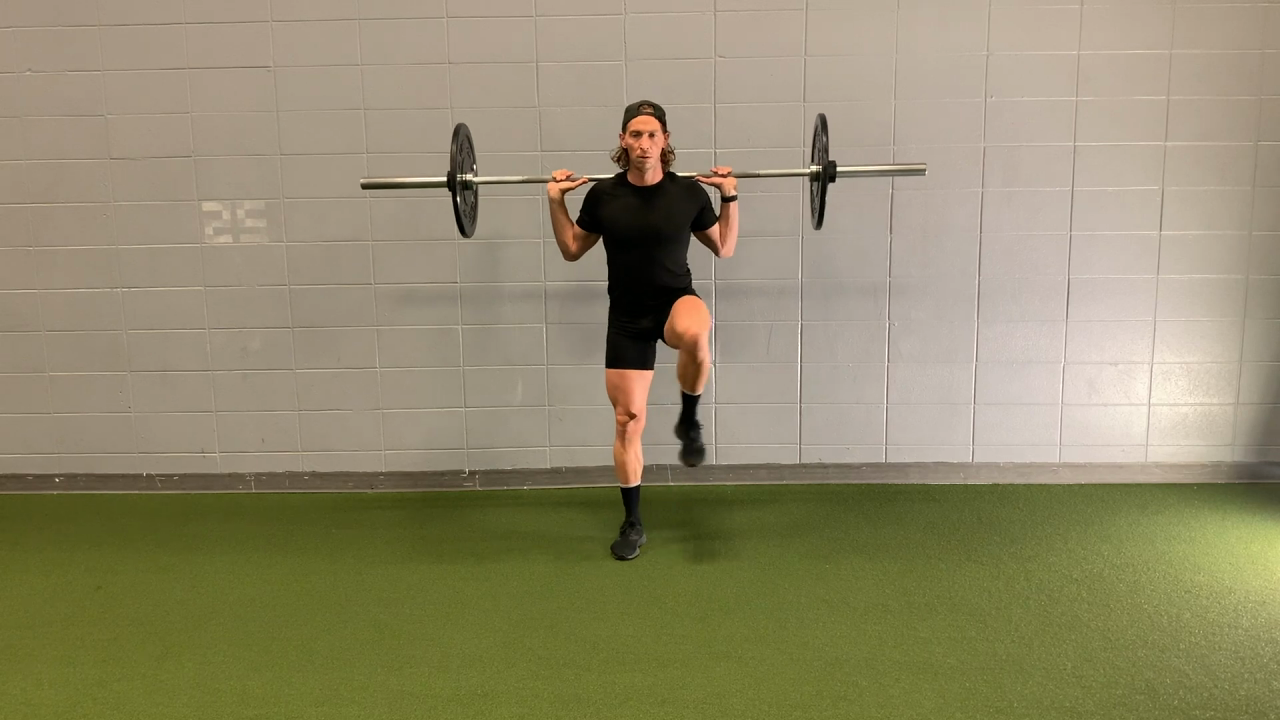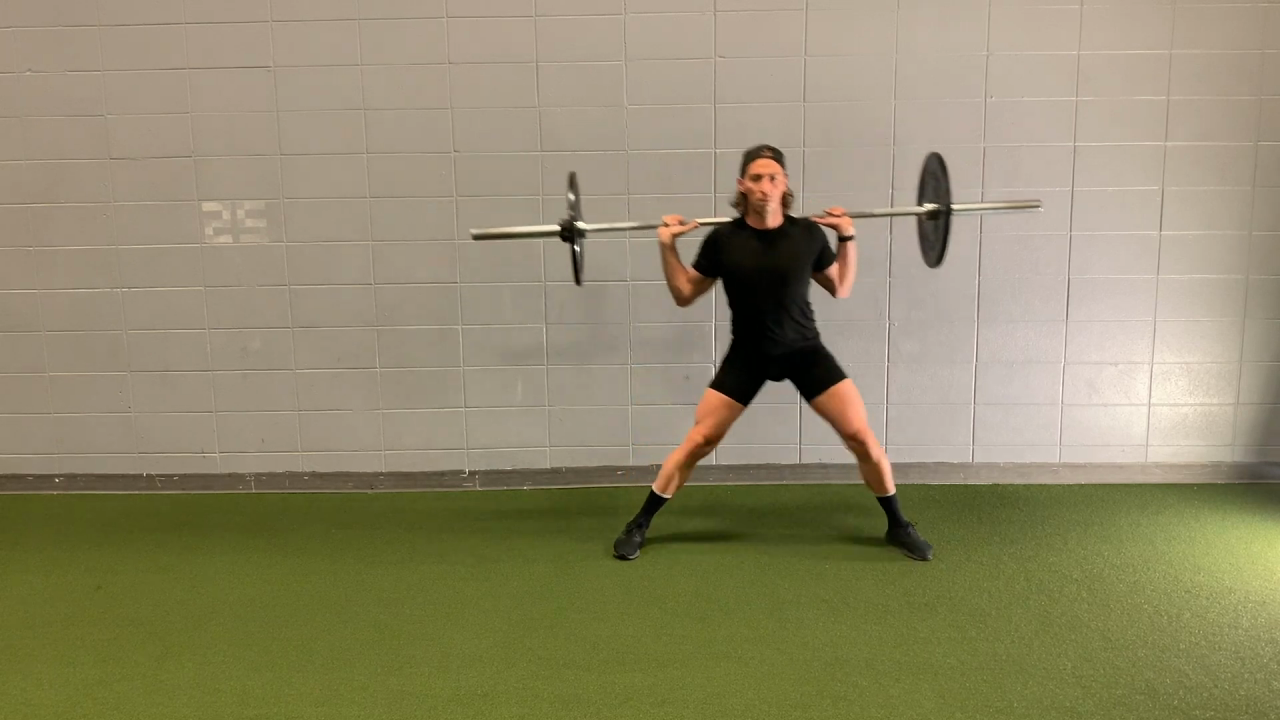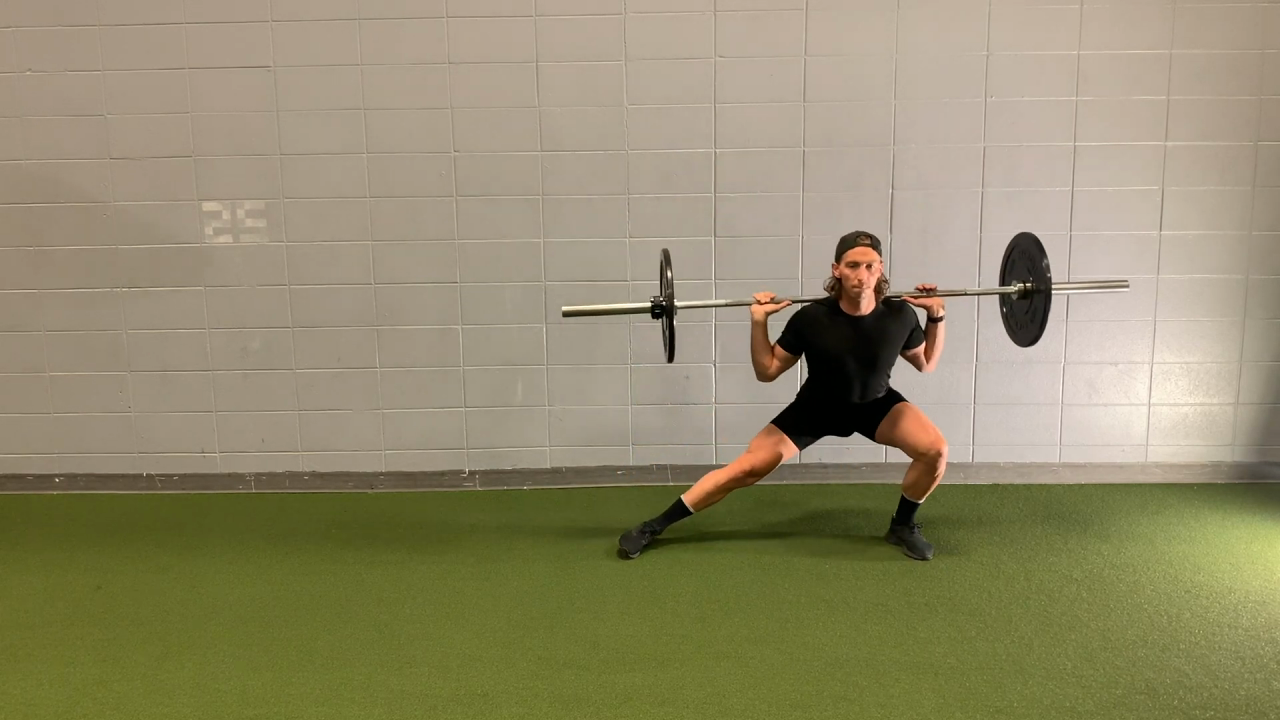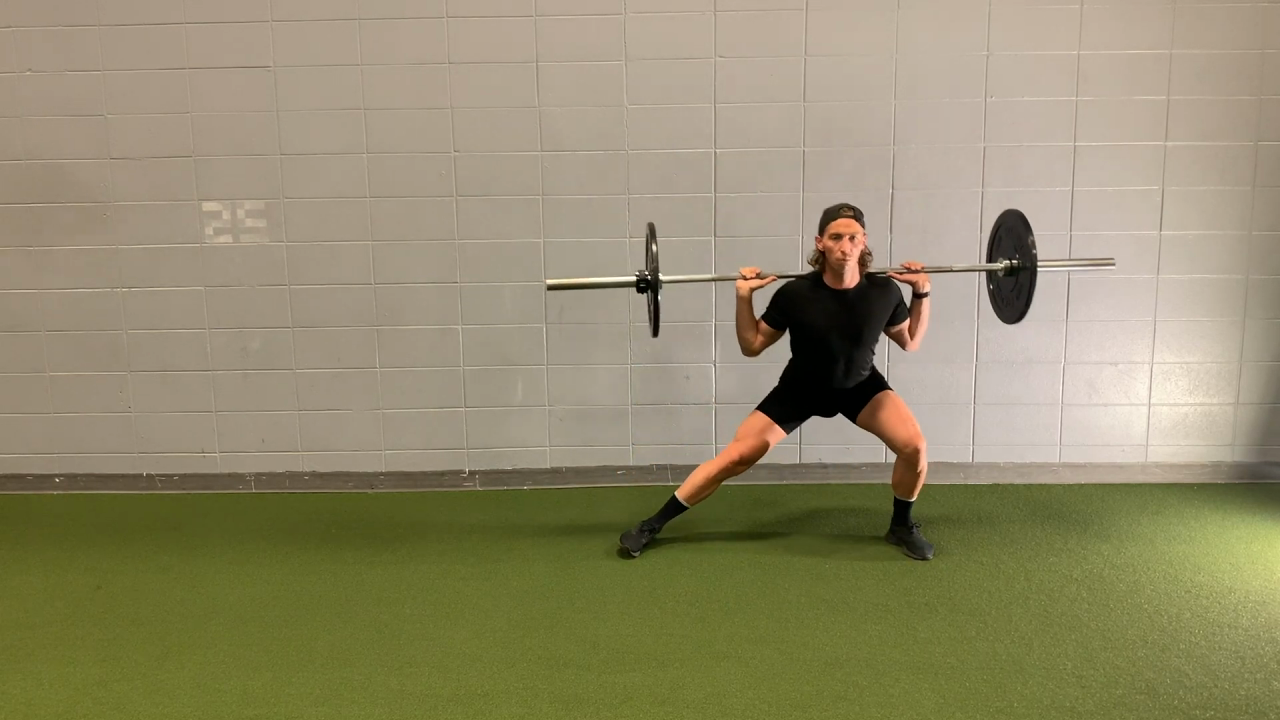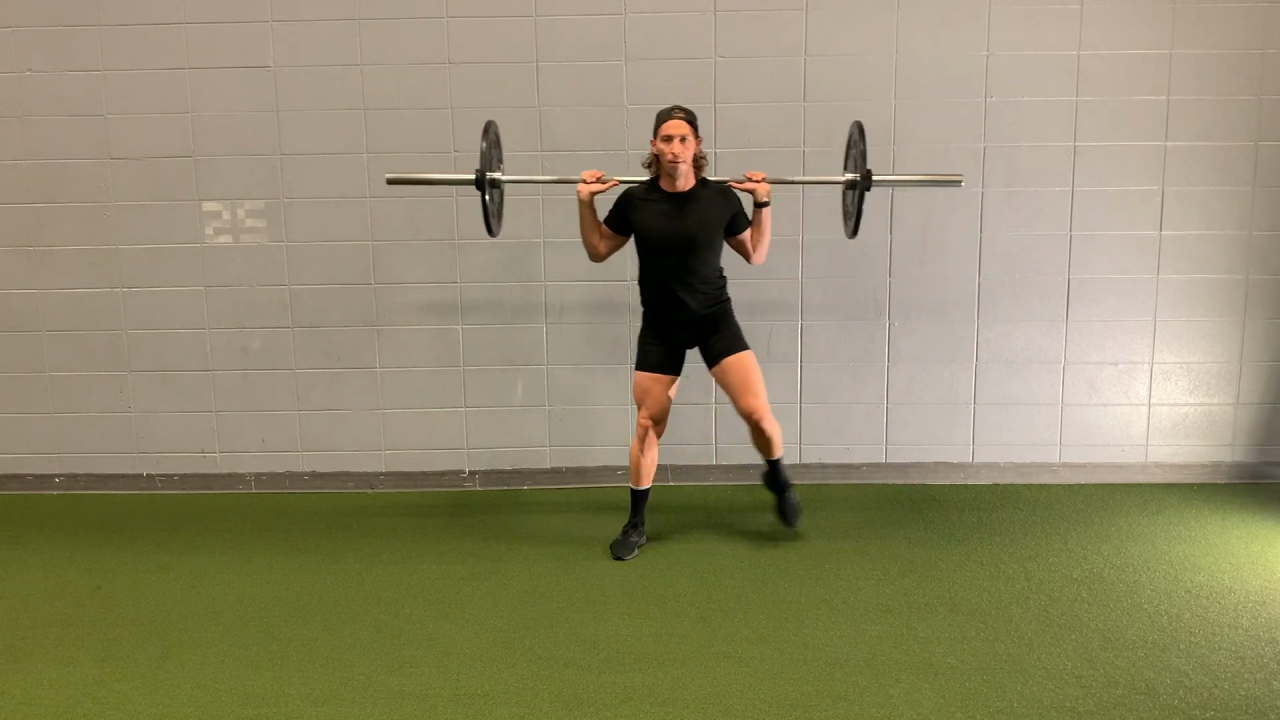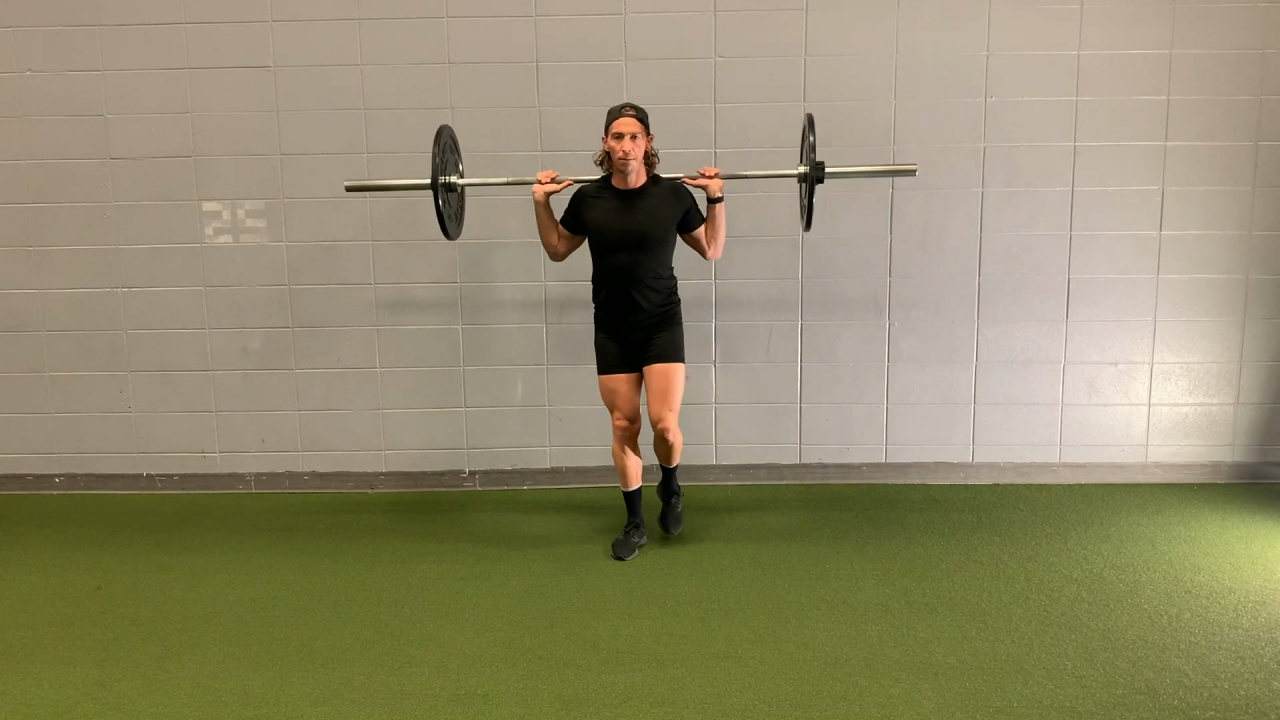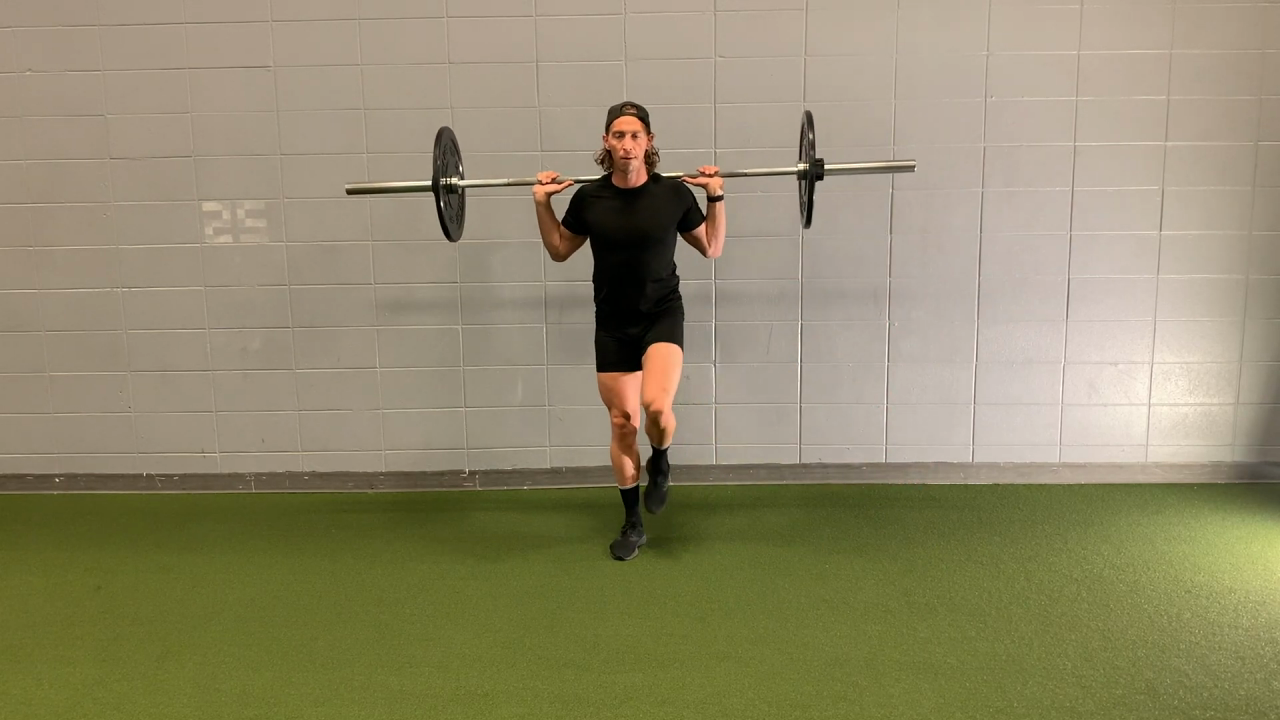
dt=0.7s
person 1, frame 1
left shoulder: (688, 192)
right shoulder: (602, 195)
left elbow: (724, 248)
right elbow: (572, 249)
left wrist: (729, 197)
right wrist: (556, 201)
left hip: (676, 300)
right hip: (627, 316)
left knee: (697, 336)
right knee: (627, 421)
left ankle: (689, 422)
right ankle: (632, 524)
person 1, frame 2
left shoulder: (808, 234)
right shoulder: (724, 239)
left elbow: (840, 289)
right elbow: (684, 295)
left wrist: (847, 238)
right wrist: (667, 246)
left hip: (803, 351)
right hip: (746, 354)
left knee: (861, 436)
right knee: (699, 441)
left ankle: (898, 525)
right ankle: (639, 524)
person 1, frame 3
left shoulder: (899, 316)
right shoulder: (811, 318)
left elbow: (925, 363)
right elbow: (767, 371)
left wrist: (936, 317)
right wrist: (758, 323)
left hip: (874, 404)
right hip: (814, 408)
left knee: (934, 450)
right knee: (746, 468)
left ankle: (902, 526)
right ankle: (653, 526)
person 1, frame 4
left shoulder: (884, 291)
right shoulder: (796, 294)
left elbow: (910, 341)
right elbow: (752, 346)
left wrist: (922, 293)
right wrist: (744, 297)
left hip: (860, 385)
right hip: (799, 389)
left knee: (914, 446)
right knee: (735, 457)
left ankle: (902, 526)
right ankle: (653, 524)
person 1, frame 5
left shoulder: (721, 198)
right shoulder: (635, 199)
left elbow: (755, 253)
right elbow: (598, 251)
left wrist: (762, 203)
right wrist: (585, 203)
left hip: (714, 320)
right hip: (659, 326)
left knee: (756, 411)
right knee: (649, 424)
left ankle: (779, 481)
right ankle: (635, 523)
person 1, frame 6
left shoulder: (674, 195)
right shoulder: (587, 198)
left elbow: (711, 250)
right elbow: (557, 250)
left wrist: (715, 198)
right wrist: (540, 202)
left hip: (662, 322)
right hip: (612, 328)
left knee: (665, 423)
right knee: (624, 426)
left ankle: (670, 489)
right ankle: (634, 523)
person 1, frame 7
left shoulder: (674, 194)
right shoulder: (588, 198)
left elbow: (711, 248)
right elbow: (559, 250)
left wrist: (716, 197)
right wrist: (542, 203)
left hip: (662, 316)
right hip: (612, 323)
left knee: (657, 406)
right knee: (622, 423)
left ankle: (659, 460)
right ankle: (632, 524)
